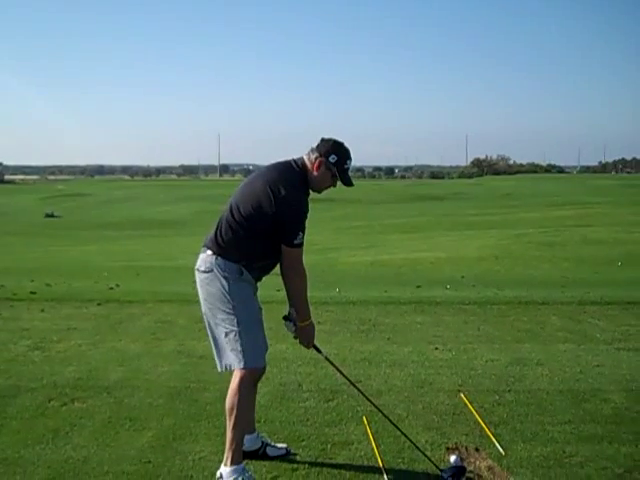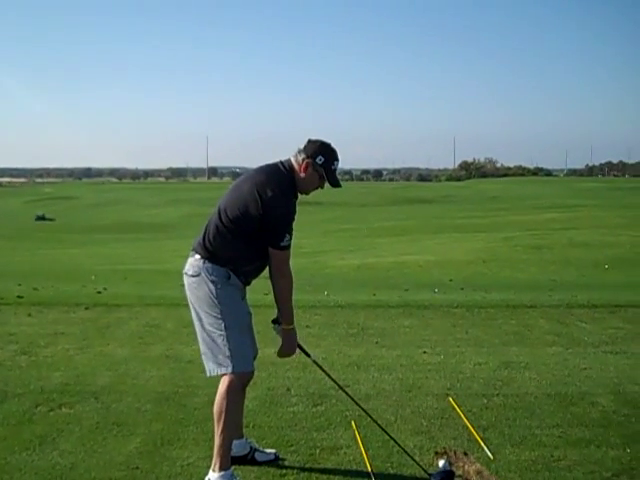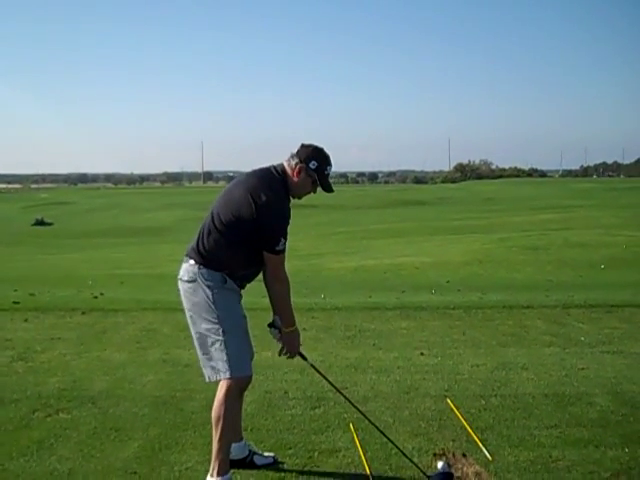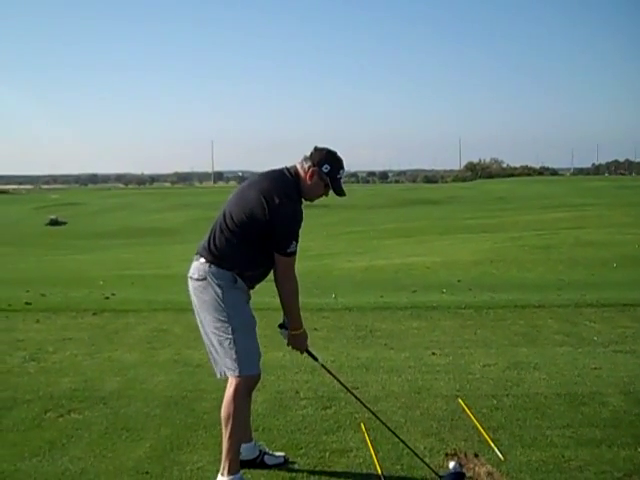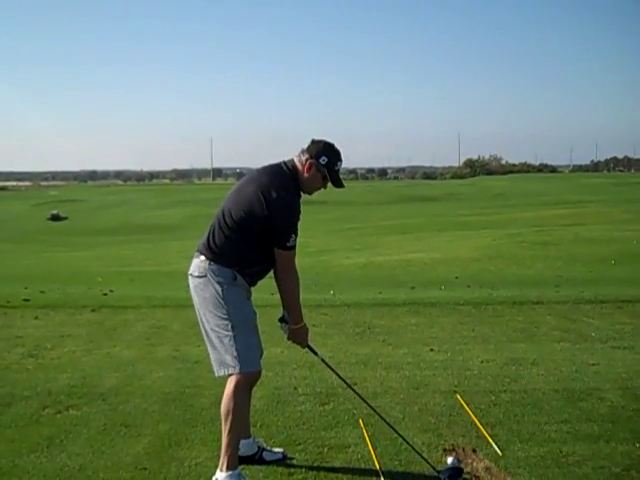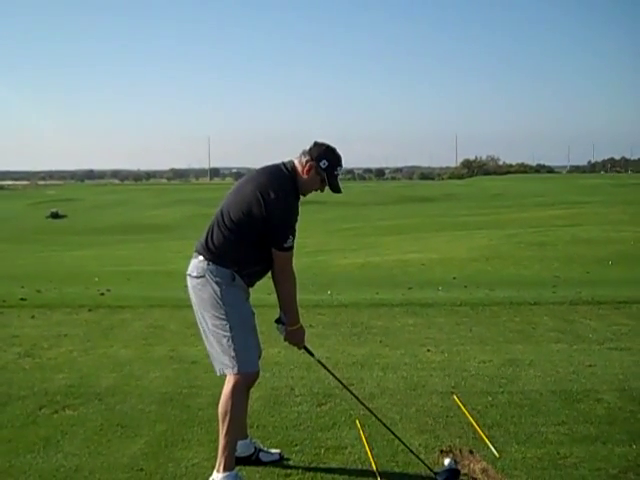
dt=0.5s
person 1, frame 1
left shoulder: (283, 176)
right shoulder: (292, 193)
left elbow: (285, 258)
right elbow: (293, 267)
left wrist: (293, 308)
right wrist: (305, 319)
left hip: (231, 270)
right hip: (225, 273)
left knee: (251, 361)
right knee: (248, 367)
left ankle: (249, 439)
person 1, frame 2
left shoulder: (271, 178)
right shoulder: (278, 195)
left elbow: (273, 261)
right elbow: (280, 270)
left wrist: (282, 319)
right wrist: (288, 326)
left hip: (222, 275)
right hip: (213, 277)
left knee: (241, 366)
right knee: (236, 372)
left ankle: (237, 445)
person 1, frame 3
left shoulder: (263, 182)
right shoulder: (273, 200)
left elbow: (267, 265)
right elbow: (275, 274)
left wrist: (280, 317)
right wrist: (290, 327)
left hip: (215, 279)
right hip: (209, 282)
left knee: (237, 371)
right knee: (235, 376)
left ankle: (236, 448)
person 1, frame 4
left shoulder: (274, 182)
right shoulder: (286, 203)
left elbow: (277, 264)
right elbow: (285, 275)
left wrist: (289, 320)
right wrist: (296, 327)
left hip: (221, 277)
right hip: (218, 281)
left knee: (246, 369)
right knee: (243, 375)
left ankle: (246, 449)
person 1, frame 5
left shoulder: (273, 177)
right shoulder: (283, 195)
left elbow: (276, 260)
right elbow: (286, 269)
left wrist: (289, 314)
right wrist: (297, 321)
left hip: (221, 274)
right hip: (220, 278)
left knee: (247, 366)
right knee: (244, 371)
left ankle: (244, 444)
person 1, frame 6
left shoulder: (272, 178)
right shoulder: (281, 196)
left elbow: (274, 260)
right elbow: (283, 270)
left wrist: (286, 315)
right wrist: (293, 323)
left hip: (220, 274)
right hip: (218, 278)
left knee: (246, 366)
right knee: (242, 371)
left ankle: (241, 445)
